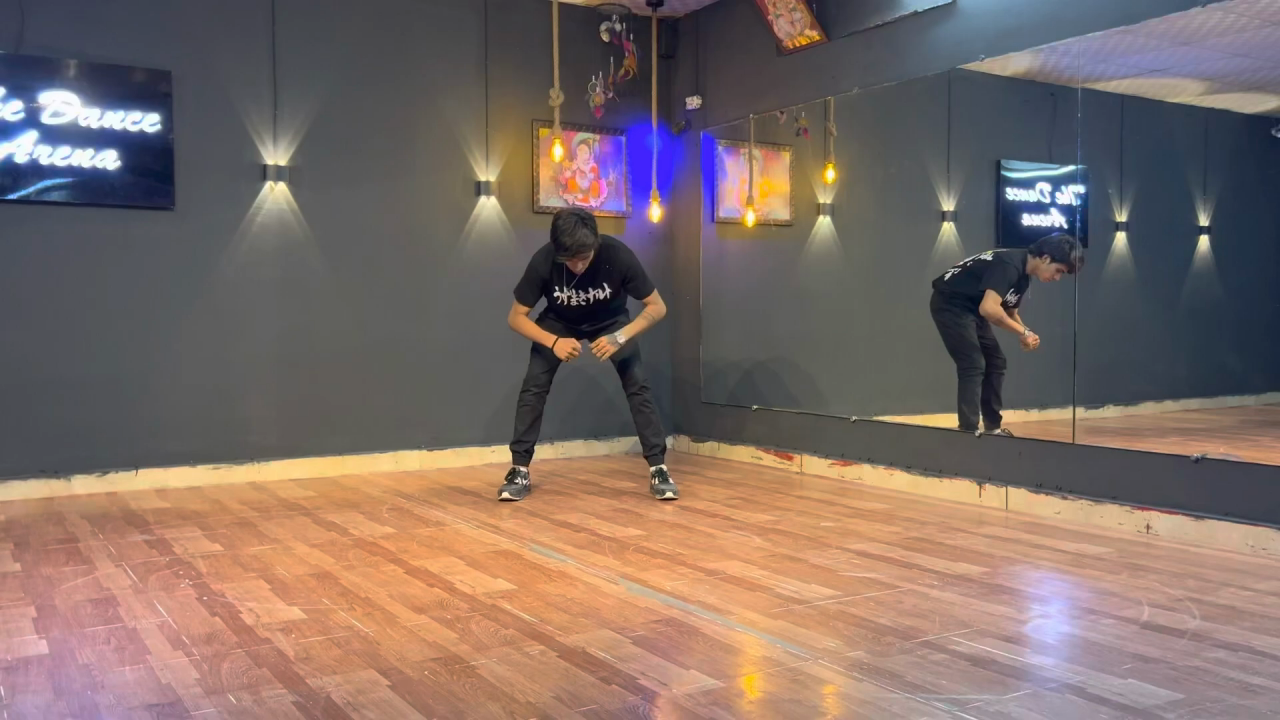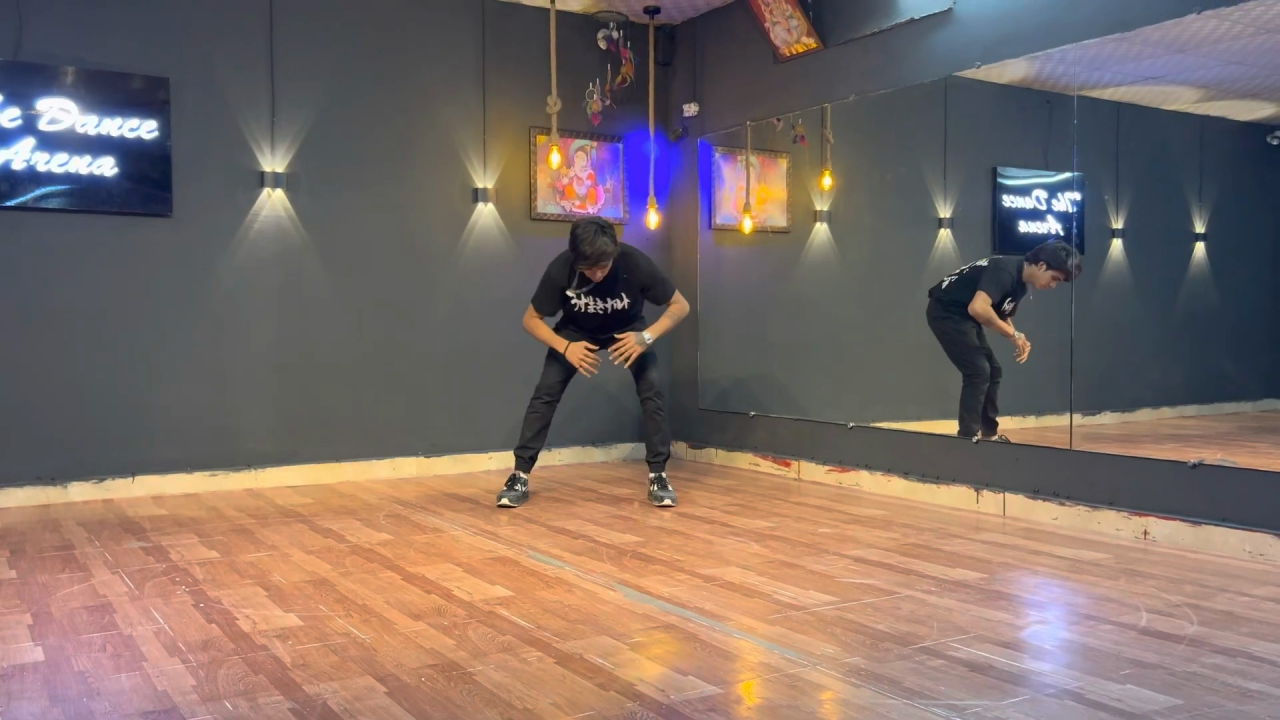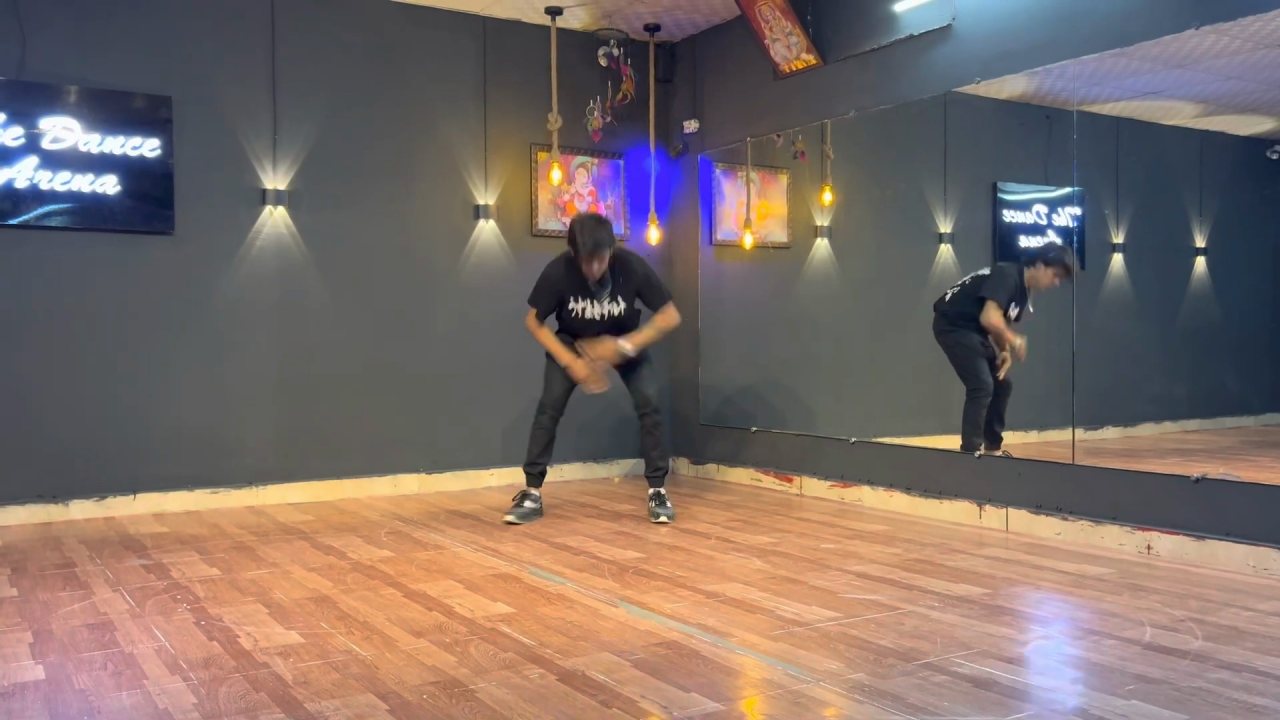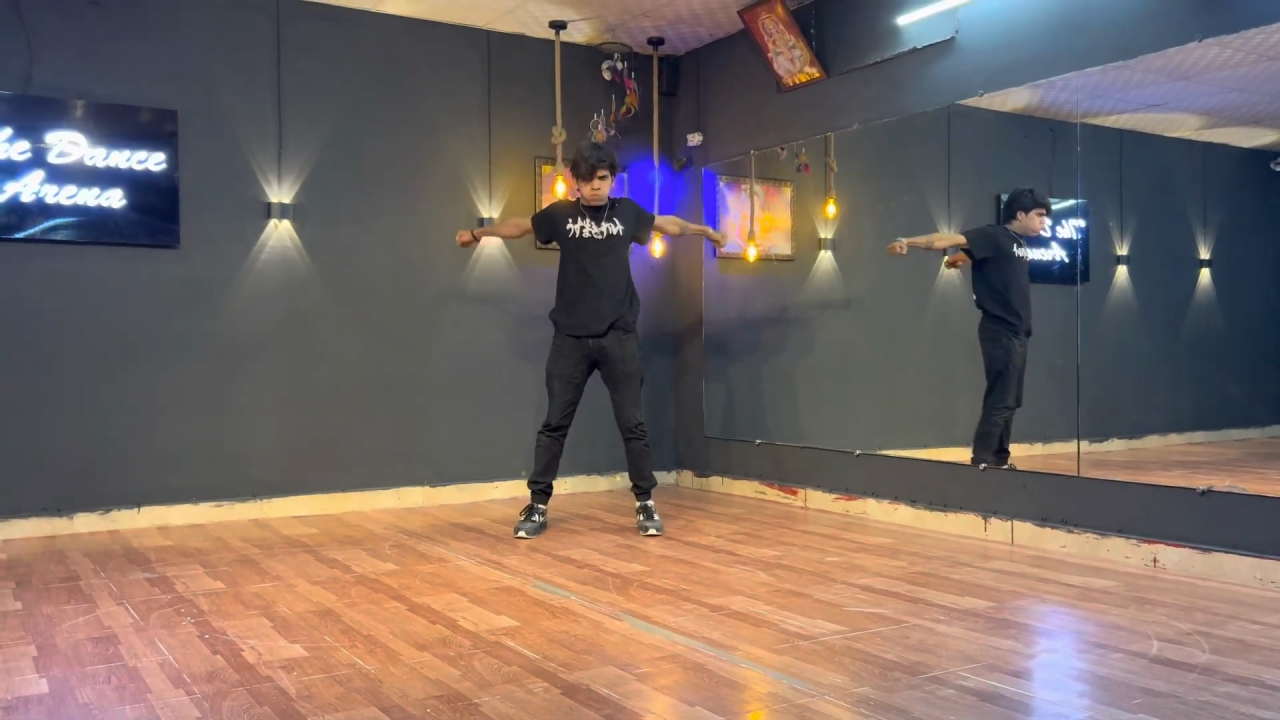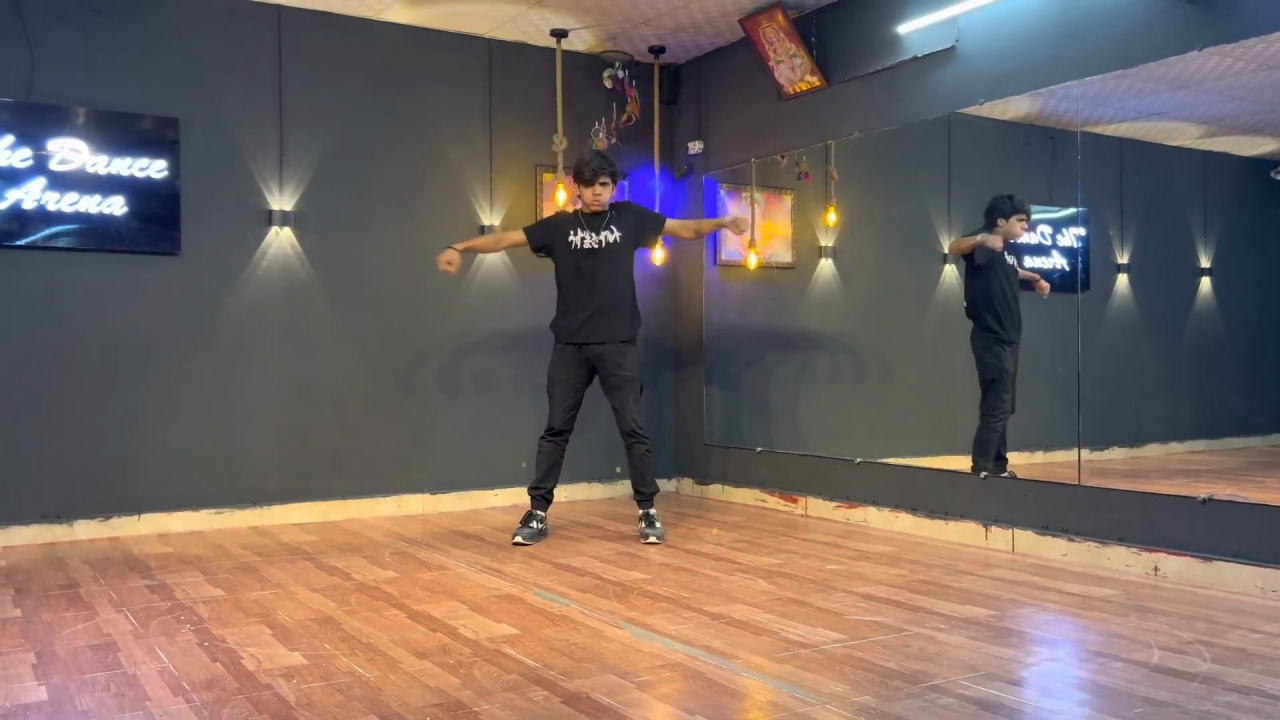
dt=1s
person 1, frame 1
left shoulder: (618, 255)
right shoulder: (543, 261)
left elbow: (657, 306)
right elbow: (516, 316)
left wrist: (621, 337)
right wrist: (553, 342)
left hip: (611, 322)
right hip: (559, 324)
left knee: (637, 386)
right knee: (533, 386)
left ankle: (658, 468)
right ankle: (520, 470)
person 1, frame 2
left shoulder: (636, 263)
right shoulder: (560, 269)
left elbow: (680, 305)
right elbow: (531, 320)
left wrist: (647, 337)
right wrist: (565, 347)
left hip: (627, 330)
right hip: (575, 332)
left knee: (652, 391)
right knee: (545, 393)
left ankle: (658, 476)
right ankle: (520, 475)
person 1, frame 3
left shoulder: (632, 266)
right shoulder: (557, 271)
left elbow: (670, 315)
right elbow: (534, 322)
left wrist: (627, 346)
right wrist: (570, 361)
left hip: (623, 341)
right hip: (572, 342)
left knee: (649, 405)
right knee: (549, 406)
left ankle: (657, 491)
right ankle: (531, 492)
person 1, frame 4
left shoulder: (627, 211)
right shoulder: (560, 213)
left elbow: (666, 223)
right elbow: (520, 226)
left wrist: (707, 231)
right wrist: (476, 234)
left hip: (619, 337)
right hip: (570, 338)
left knee: (632, 423)
right knee: (555, 423)
left ankle: (645, 503)
right ankle: (537, 505)
person 1, frame 5
left shoulder: (629, 217)
right shoulder: (560, 225)
left elbow: (685, 229)
right elbow: (507, 238)
left wrist: (725, 222)
right wrist: (459, 248)
left hip: (618, 345)
right hip: (570, 345)
left knee: (633, 429)
right knee: (556, 429)
left ankle: (648, 511)
right ankle: (537, 512)
person 2, frame 1
left shoulder: (1023, 275)
right shoulder: (1010, 265)
left elbow: (1009, 313)
right elbow: (988, 308)
left wrist: (1027, 333)
right wrist: (1023, 331)
left hip: (970, 308)
right hip: (950, 304)
left knee: (996, 363)
right knee: (974, 365)
left ankle: (992, 427)
right ankle: (969, 431)
person 2, frame 2
left shoulder: (1020, 283)
right shoulder: (1005, 271)
left elbow: (1002, 317)
right elbow: (977, 308)
left wrist: (1019, 340)
right wrist: (1013, 334)
left hip: (964, 316)
right hip: (946, 312)
left knee: (992, 371)
right knee: (978, 371)
left ankle: (989, 434)
right ankle: (967, 438)
person 2, frame 3
left shoulder: (1022, 289)
right shoulder: (1007, 278)
left elbow: (1001, 322)
right elbow: (990, 319)
left wrist: (1005, 351)
right wrist: (1014, 342)
left hip: (973, 331)
right hip: (953, 326)
left knee: (1001, 385)
right knee: (982, 385)
left ankle: (992, 448)
right ankle: (970, 452)
person 2, frame 4
left shoulder: (1019, 242)
right shoulder: (993, 236)
right elbow: (950, 240)
left wrist: (961, 258)
right wrist: (908, 242)
left hip: (1017, 333)
right hip: (1000, 332)
left knee: (1010, 401)
right knee: (1000, 401)
left ankle: (999, 459)
right ankle: (982, 461)
person 2, frame 5
left shoulder: (1004, 247)
right shoulder: (987, 244)
right elbow: (955, 247)
left wrist: (1035, 280)
right wrist: (979, 239)
left hip: (1006, 339)
right hip: (992, 338)
left knee: (1003, 407)
right knee: (995, 407)
left ankle: (997, 466)
right ankle: (982, 468)
